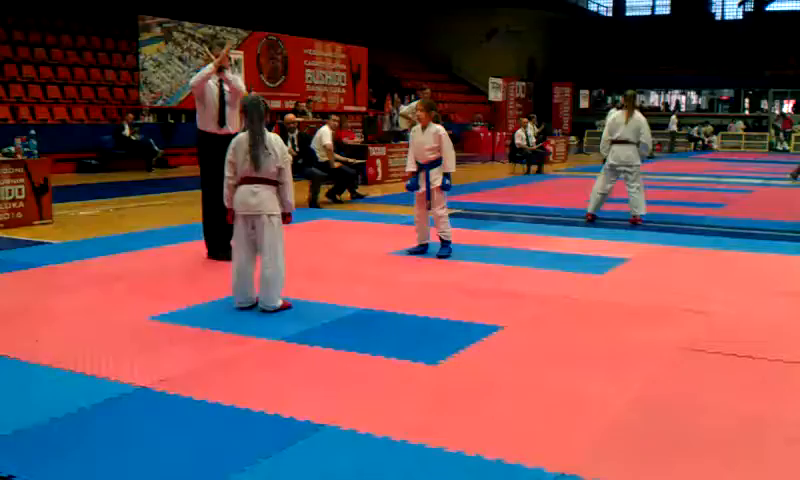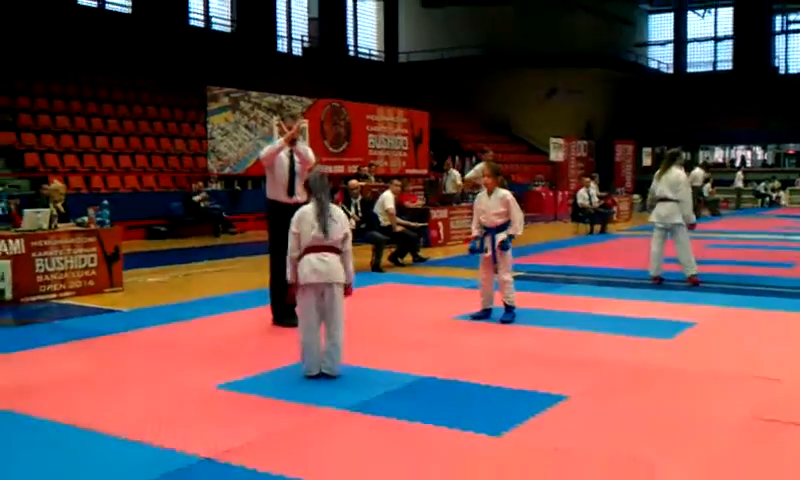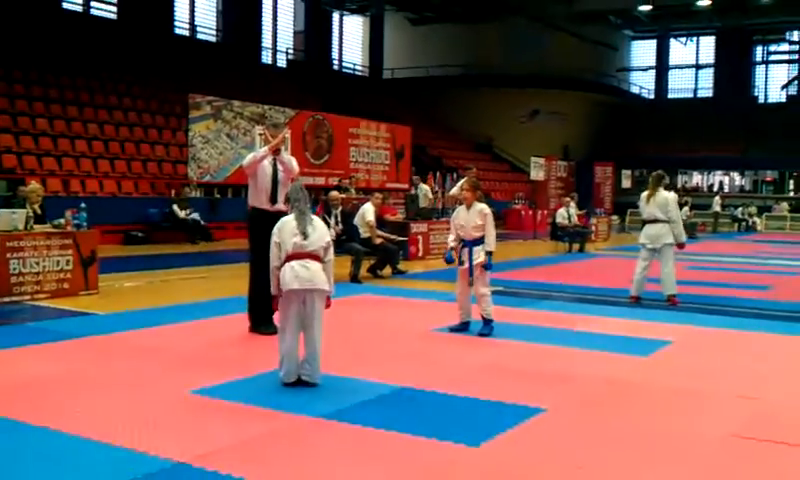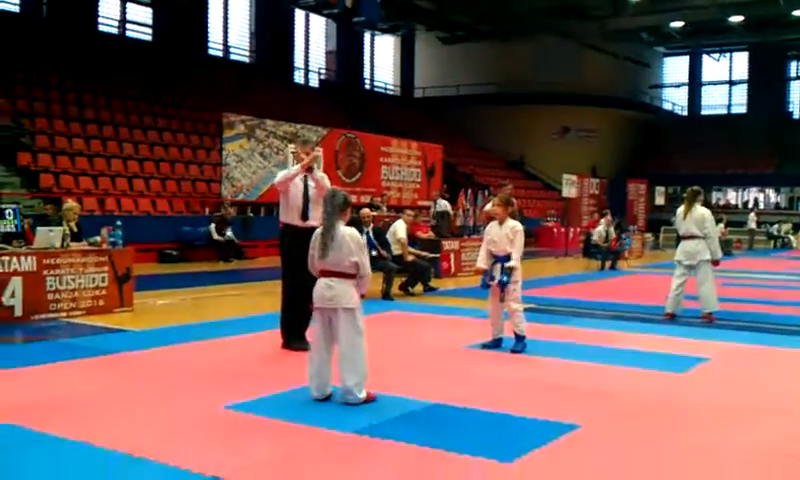
dt=0.5s
person 1, frame 1
left shoulder: (234, 80)
right shoulder: (204, 81)
left elbow: (241, 91)
right elbow: (193, 85)
left wrist: (223, 69)
right wrist: (215, 65)
left hip: (230, 141)
right hip: (209, 141)
right knee: (212, 193)
left ankle: (225, 243)
right ankle: (215, 246)
person 1, frame 2
left shoulder: (304, 151)
right shoulder: (274, 152)
left elbow: (310, 162)
right elbow: (264, 157)
left wrist: (294, 140)
right wrist: (286, 138)
left hip: (299, 209)
right hip: (279, 210)
right knee: (280, 261)
left ankle: (290, 308)
right ankle: (281, 312)
person 1, frame 3
left shoulder: (288, 160)
right shoulder: (258, 161)
left elbow: (294, 171)
right elbow: (246, 165)
left wrist: (278, 150)
right wrist: (270, 147)
left hip: (281, 218)
right hip: (260, 217)
right knee: (260, 268)
left ankle: (267, 317)
right ankle: (258, 320)
person 1, frame 4
left shoulder: (319, 178)
right shoulder: (287, 176)
right elbow: (279, 183)
left wrist: (312, 169)
right wrist: (301, 166)
left hip: (312, 235)
right hip: (292, 235)
left knee: (309, 286)
right knee: (292, 285)
left ankle: (299, 334)
right ankle: (290, 336)
person 2, frame 1
left shoulder: (237, 141)
right shoulder: (276, 142)
left elbow: (230, 177)
right elbow: (285, 179)
left wrist: (229, 206)
right wrist: (287, 208)
left hip: (243, 199)
right hip: (268, 200)
left knee: (243, 252)
right knee: (271, 252)
left ankle: (244, 298)
right ankle: (270, 301)
person 2, frame 2
left shoulder: (301, 214)
right shoulder: (339, 214)
left elbow: (293, 251)
right elbow: (347, 249)
left wrist: (293, 279)
right wrist: (348, 279)
left hip: (308, 268)
right hip: (333, 268)
left knee: (309, 322)
right knee: (333, 322)
left ankle: (312, 367)
right ankle: (331, 367)
person 2, frame 3
left shoulder: (282, 224)
right shoulder: (319, 224)
left elbow: (275, 261)
right elbow: (328, 259)
left wrist: (275, 291)
right wrist: (328, 290)
left hip: (291, 276)
right hip: (316, 276)
left knee: (289, 329)
right knee: (313, 330)
left ankle: (289, 375)
right ankle: (310, 374)
person 2, frame 4
left shoulder: (318, 234)
right shoulder: (352, 235)
left elbow: (313, 267)
right elbow: (363, 269)
right wrist: (362, 290)
left hip: (322, 291)
right hip: (345, 293)
left knee: (320, 344)
right knee: (351, 344)
left ankle: (320, 390)
right ankle: (354, 393)
person 3, frame 1
left shoulder: (439, 131)
right shoulder: (414, 131)
left elbow: (448, 153)
right elbow: (412, 153)
left wrist: (447, 175)
right wrist: (412, 175)
left hip: (435, 172)
right hip: (421, 173)
left knee: (439, 209)
right knee: (420, 211)
left ankle: (446, 243)
right ankle: (423, 243)
person 3, frame 2
left shoulder: (505, 195)
right shoulder: (480, 197)
left elbow: (517, 217)
right elbow: (477, 220)
left wrist: (510, 236)
right wrist: (476, 238)
left hip: (501, 237)
right hip: (486, 238)
left knee: (504, 275)
right knee: (484, 275)
left ankle: (509, 309)
right ankle: (486, 308)
person 3, frame 3
left shoulder: (483, 209)
right shoulder: (458, 212)
left elbow: (490, 233)
right elbow: (454, 233)
left wrist: (488, 255)
right wrist: (452, 248)
left hip: (479, 251)
right hip: (464, 251)
left knee: (481, 288)
right knee: (462, 289)
left ankle: (488, 322)
right ankle: (464, 321)
person 3, frame 4
left shoulder: (516, 227)
right shoulder: (490, 227)
left elbow: (517, 251)
right elbow: (485, 250)
left wrist: (508, 272)
right wrist: (484, 272)
left hip: (510, 269)
right hip: (495, 267)
left knee: (514, 304)
right knee: (495, 305)
left ankle: (520, 338)
right ankle: (496, 337)
person 4, frame 1
left shoulder: (615, 116)
right shoulder: (640, 118)
left elbow: (606, 137)
right elbow: (645, 140)
left wrist: (606, 153)
right wrist: (641, 153)
left hip: (615, 153)
right hip: (631, 154)
left knee: (603, 184)
right knee: (635, 186)
left ankle: (591, 212)
right ankle: (637, 215)
person 4, frame 2
left shoulder: (658, 174)
right shoulder: (680, 175)
left elbow: (652, 194)
right elbow: (685, 199)
right wrist: (690, 219)
left hip: (660, 210)
right hip: (675, 211)
left knee: (657, 244)
right knee: (683, 244)
left ankle: (655, 274)
right ankle: (691, 275)
person 4, frame 3
left shoulder: (644, 196)
right shoulder: (668, 197)
right elbow: (674, 218)
right wrist: (680, 238)
left hip: (648, 231)
right hip: (663, 231)
left knee: (642, 264)
right knee: (667, 265)
left ankle: (634, 294)
right ankle: (670, 295)
person 4, frame 4
left shoulder: (680, 211)
right shoulder: (704, 212)
right elbow: (711, 235)
right wrist: (715, 255)
left hip: (684, 247)
right hip: (700, 248)
left knee: (678, 280)
right knee: (705, 281)
left ankle: (670, 310)
right ankle: (707, 312)
